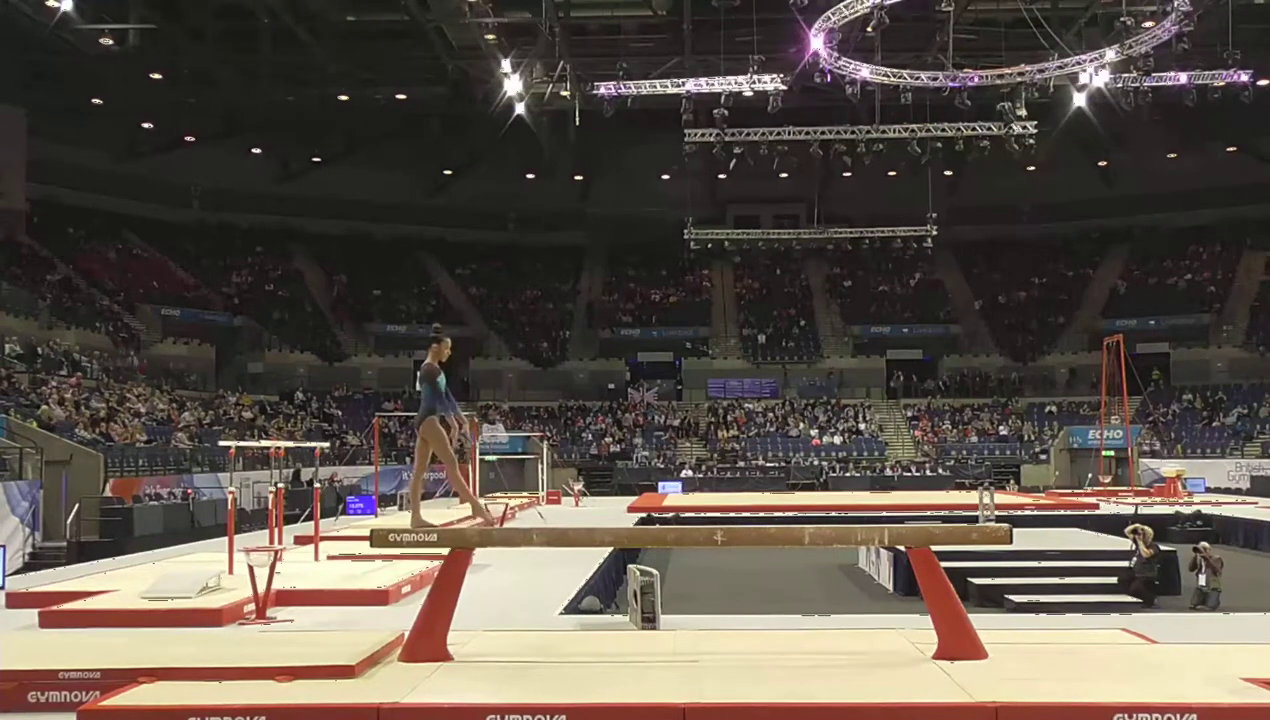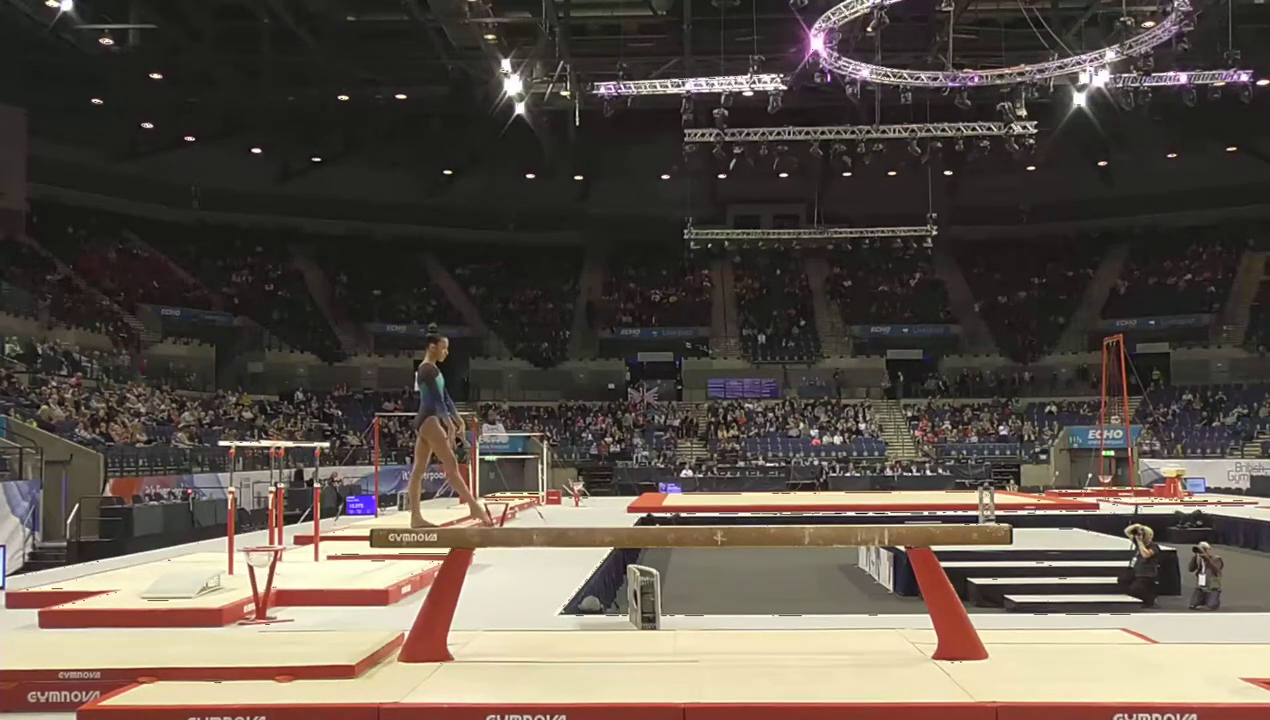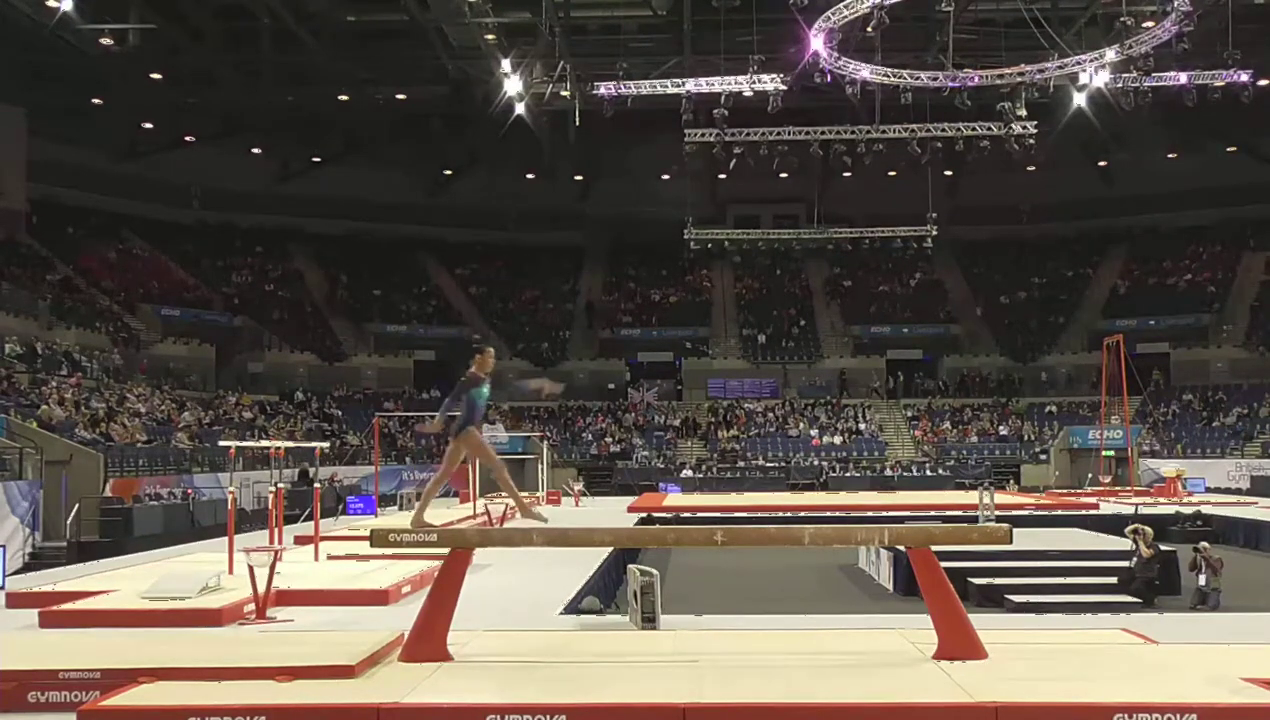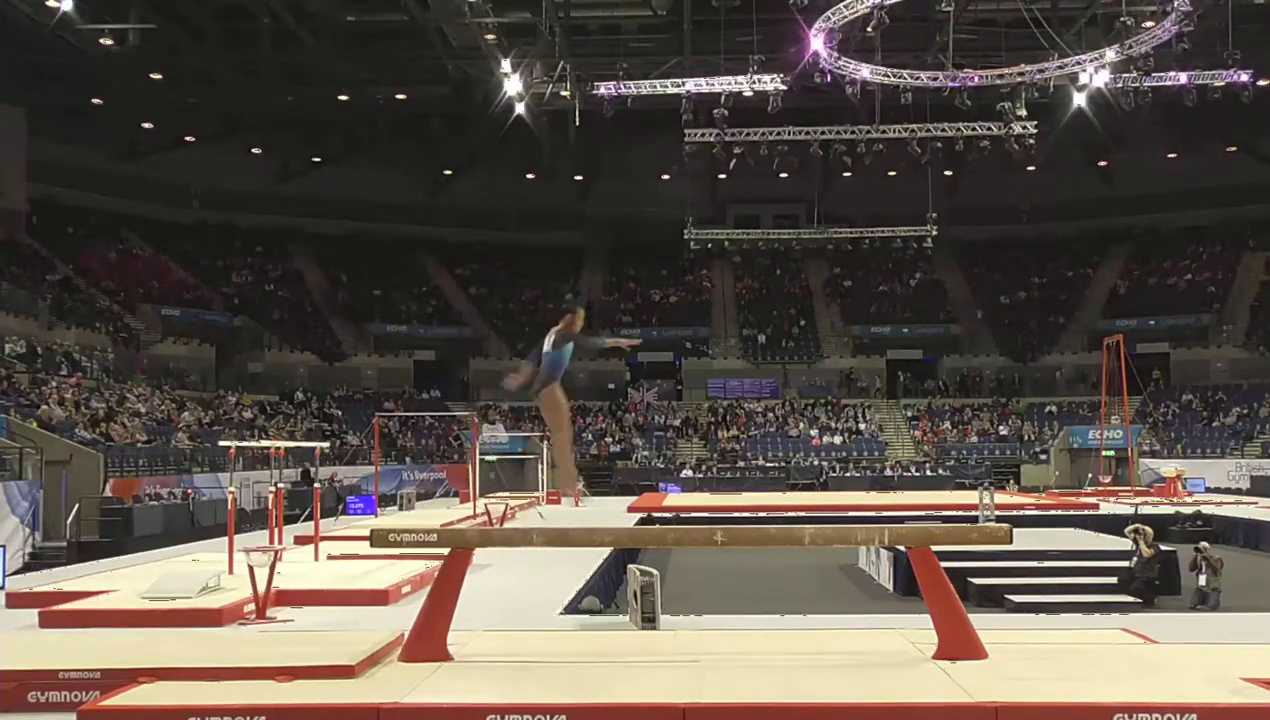
dt=0.5s
person 1, frame 1
left shoulder: (433, 369)
right shoulder: (429, 370)
left elbow: (447, 396)
right elbow: (440, 398)
left wrist: (461, 418)
right wrist: (453, 423)
left hip: (426, 422)
right hip: (429, 421)
left knee: (419, 469)
right knee: (451, 463)
left ankle: (416, 517)
right ankle: (476, 506)
person 1, frame 2
left shoulder: (432, 369)
right shoulder: (427, 369)
left elbow: (444, 397)
right elbow: (437, 400)
left wrist: (458, 420)
right wrist: (450, 424)
left hip: (426, 422)
right hip: (429, 421)
left knee: (419, 470)
right knee: (451, 464)
left ankle: (416, 517)
right ankle: (475, 507)
person 1, frame 3
left shoulder: (484, 379)
right shoulder: (470, 378)
right elbow: (452, 399)
right wrist: (438, 421)
left hip: (469, 430)
right hip: (466, 430)
left knee: (443, 475)
right knee: (498, 466)
left ankle: (418, 517)
right ankle: (524, 508)
person 1, frame 4
left shoulder: (553, 333)
right shoulder: (566, 334)
left elbow: (535, 356)
right elbow: (589, 343)
left wrist: (522, 376)
right wrist: (617, 341)
left hip: (542, 385)
right hip: (548, 385)
left knee: (560, 434)
right knee: (561, 434)
right ankle: (567, 481)
